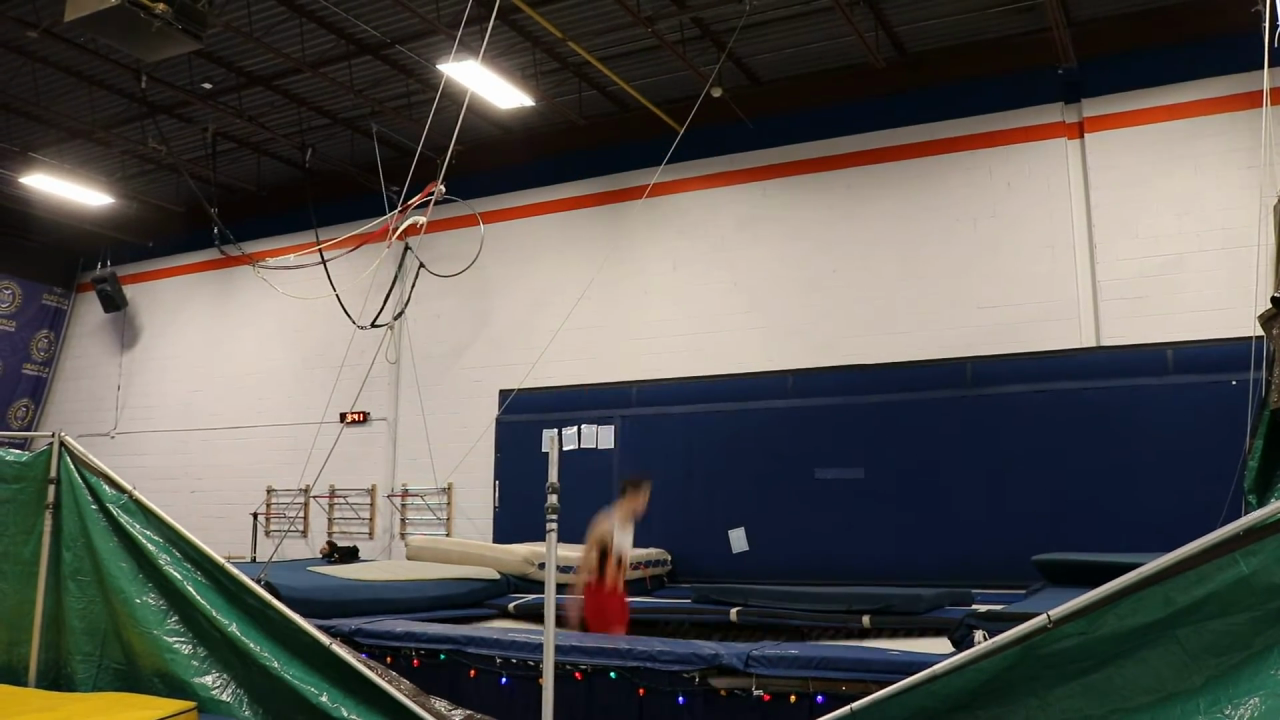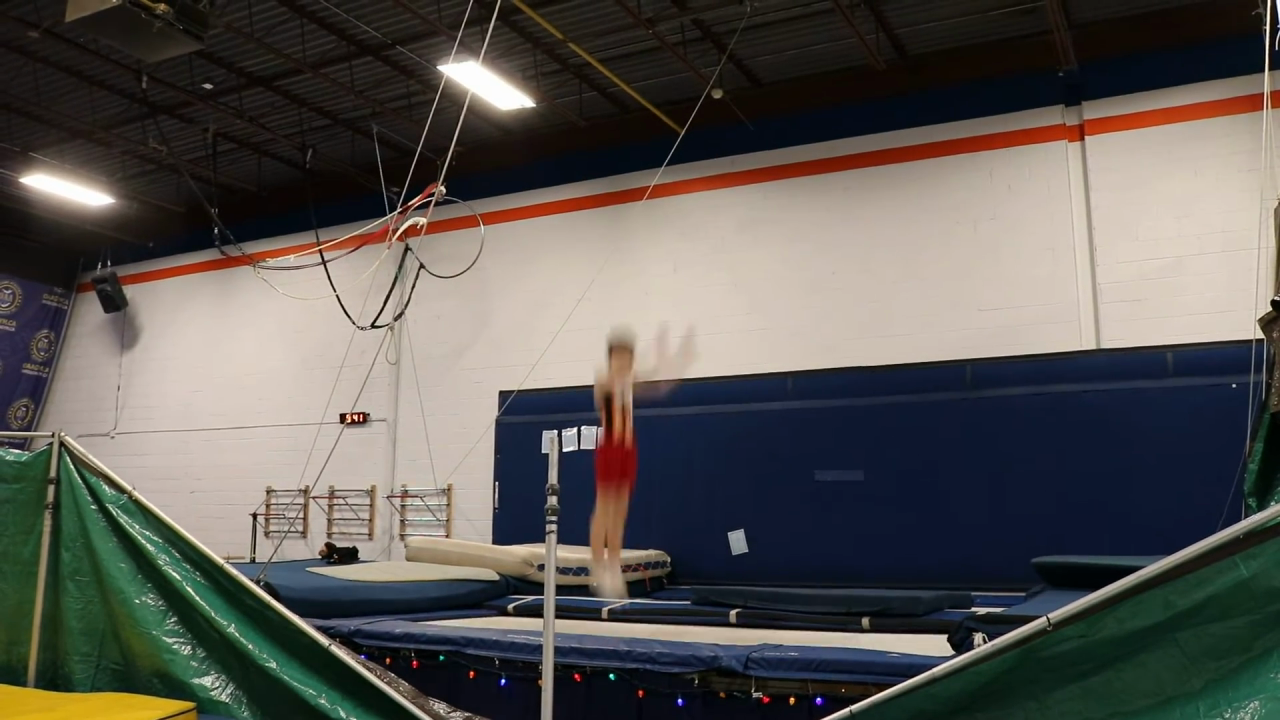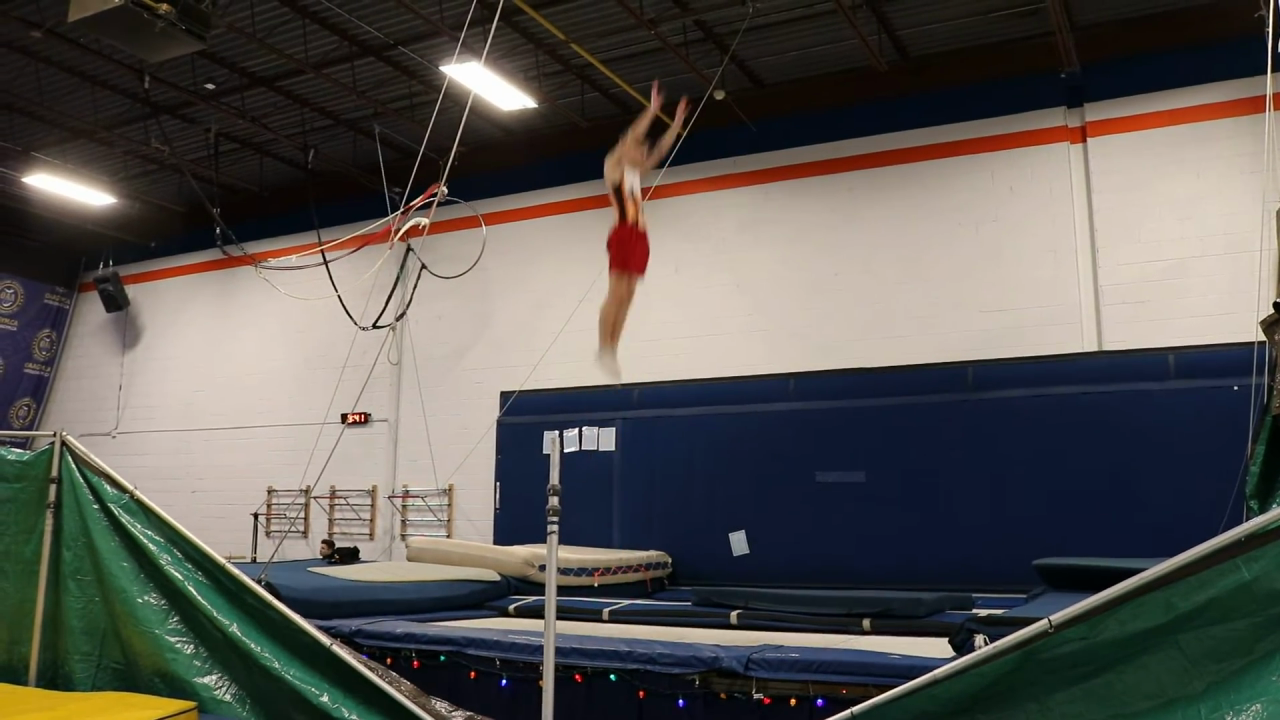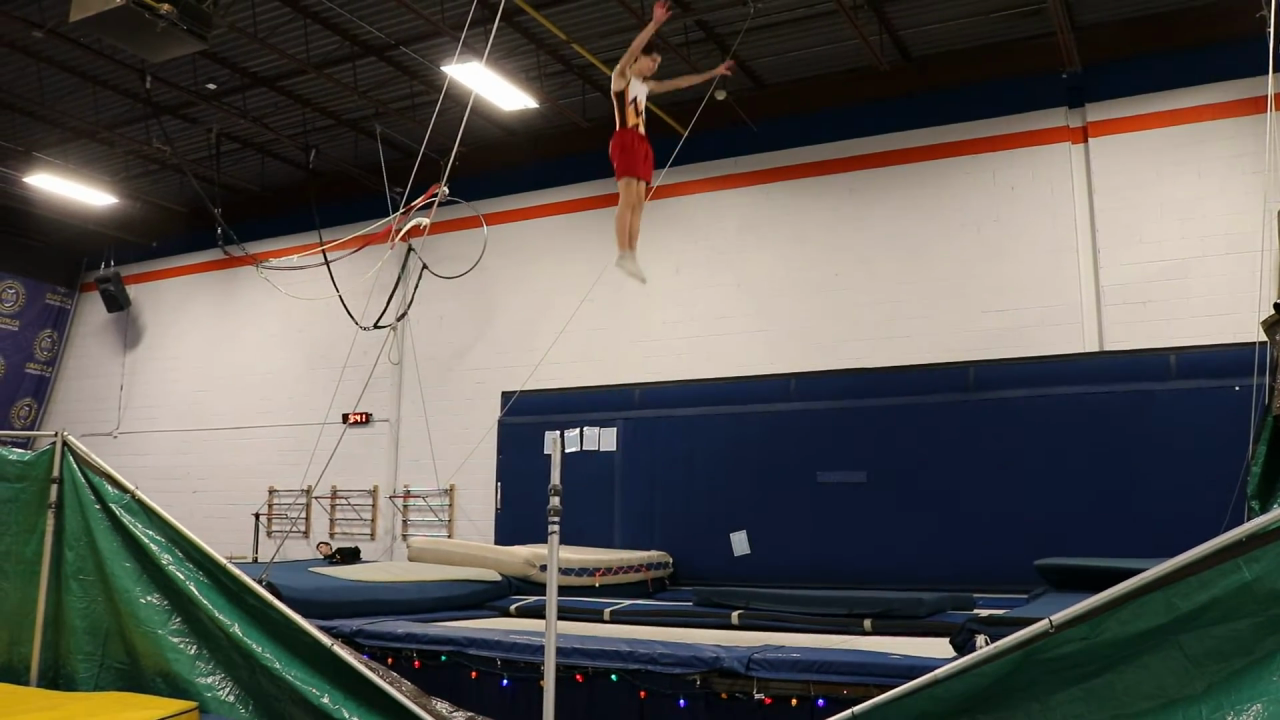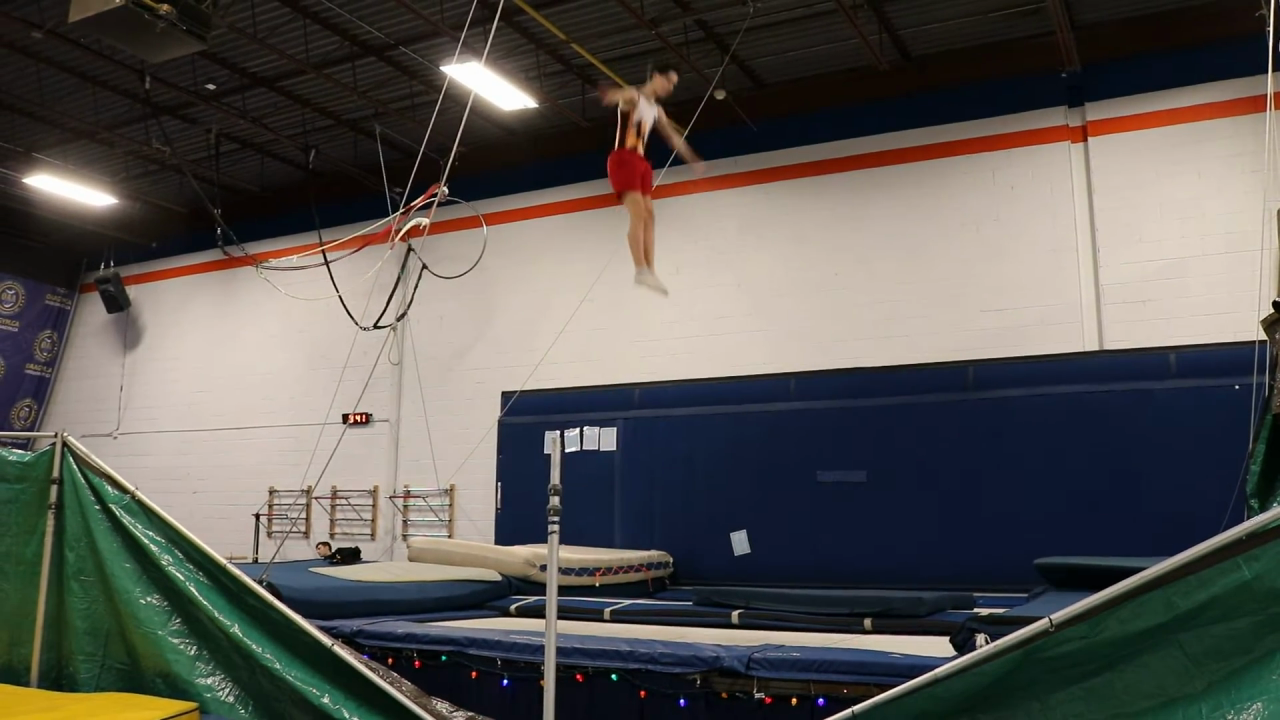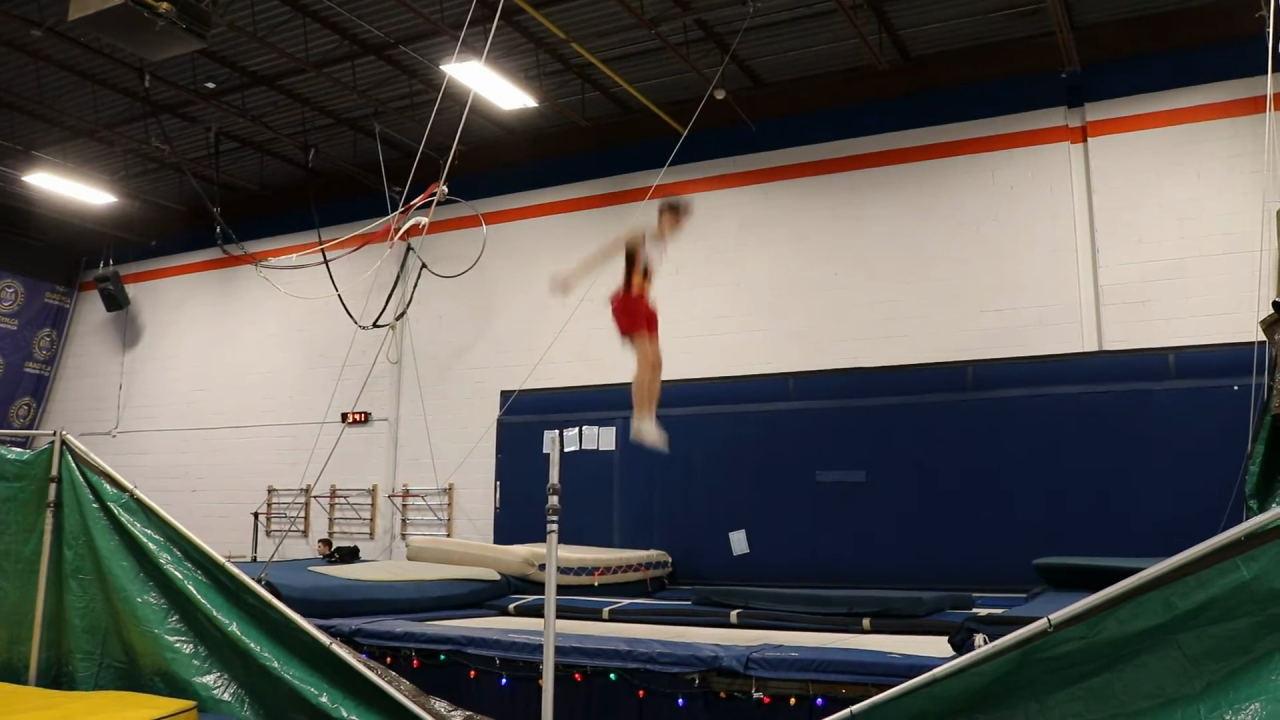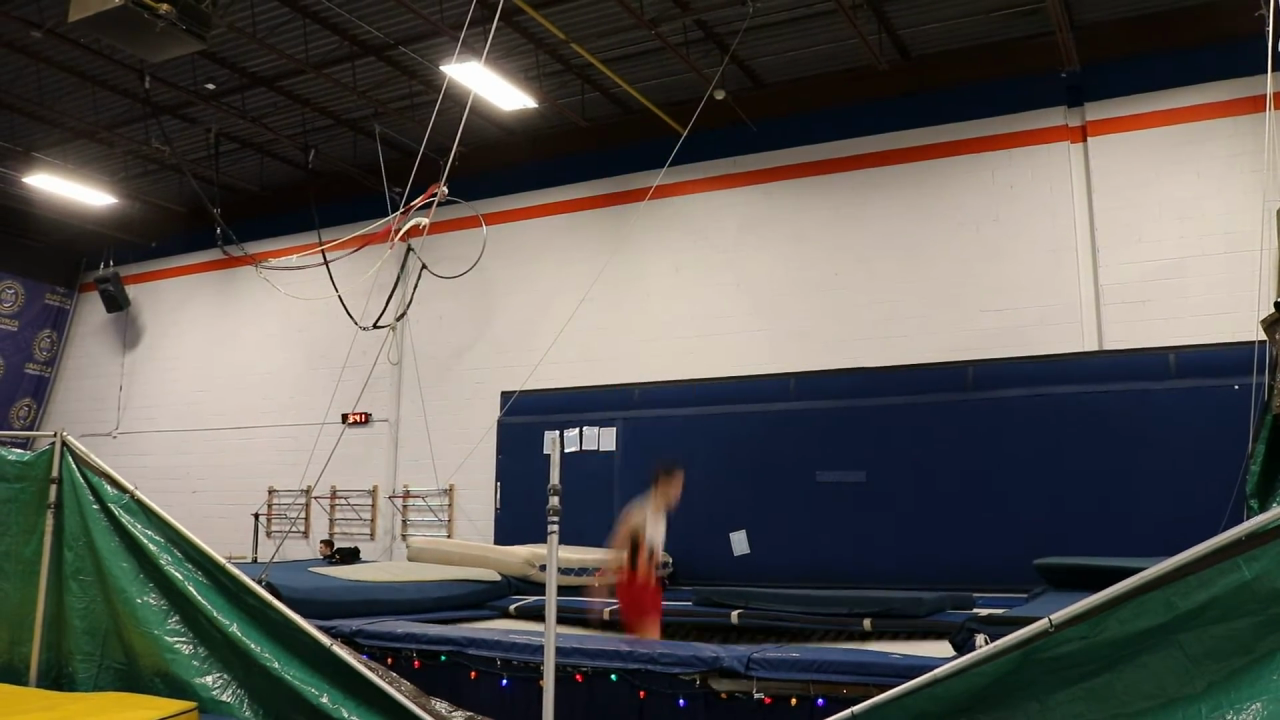
dt=0.3s
person 1, frame 1
left shoulder: (629, 525)
right shoulder: (605, 526)
right elbow: (585, 565)
right wrist: (576, 600)
left hip: (615, 596)
right hip: (600, 596)
person 1, frame 2
left shoulder: (627, 380)
right shoulder: (605, 379)
left elbow: (659, 383)
left wrist: (681, 356)
right wrist: (660, 356)
left hip: (626, 451)
right hip: (610, 450)
left knee: (619, 510)
right knee: (605, 507)
left ankle: (613, 569)
right ankle: (600, 570)
person 1, frame 3
left shoulder: (634, 174)
right shoulder: (614, 166)
left elbow: (660, 151)
right elbow: (630, 139)
left wrist: (677, 123)
right wrist: (653, 110)
left hip: (638, 237)
right hip: (623, 236)
left knee: (626, 297)
right knee: (616, 295)
left ankle: (611, 351)
right ankle: (604, 349)
person 1, frame 4
left shoulder: (645, 86)
right shoulder: (621, 76)
left elbow: (679, 83)
right elbow: (632, 48)
left wrist: (712, 73)
right wrist: (655, 23)
left hip: (641, 143)
right hip: (625, 141)
left knee: (637, 202)
right knee: (627, 199)
left ankle: (631, 256)
right ankle: (624, 254)
person 1, frame 5
left shoulder: (656, 110)
right shoulder: (633, 97)
left elbow: (674, 137)
right elbow: (620, 96)
left wrist: (694, 160)
right wrist: (610, 95)
left hip: (639, 163)
right hip: (622, 160)
left knee: (647, 217)
right knee: (639, 215)
left ankle: (649, 272)
right ankle: (642, 271)
person 1, frame 6
left shoulder: (661, 244)
right shoulder: (639, 238)
right elbow: (602, 255)
right wrist: (572, 275)
left hip: (645, 304)
right hip: (628, 302)
left knee: (655, 362)
right knee: (646, 358)
left ankle: (649, 421)
right ankle: (641, 420)
person 1, frame 7
left shoulder: (662, 516)
right shoulder: (638, 517)
right elbow: (614, 551)
left hip: (649, 586)
right hip: (633, 588)
left knee: (652, 641)
